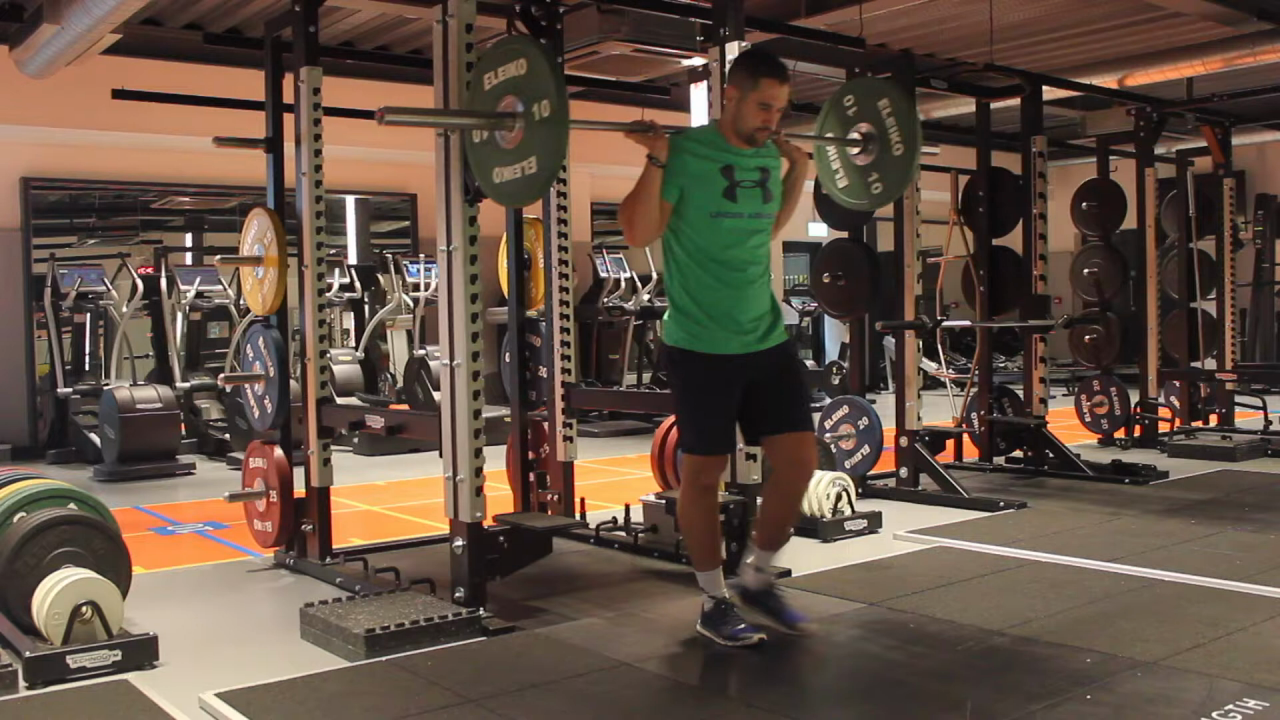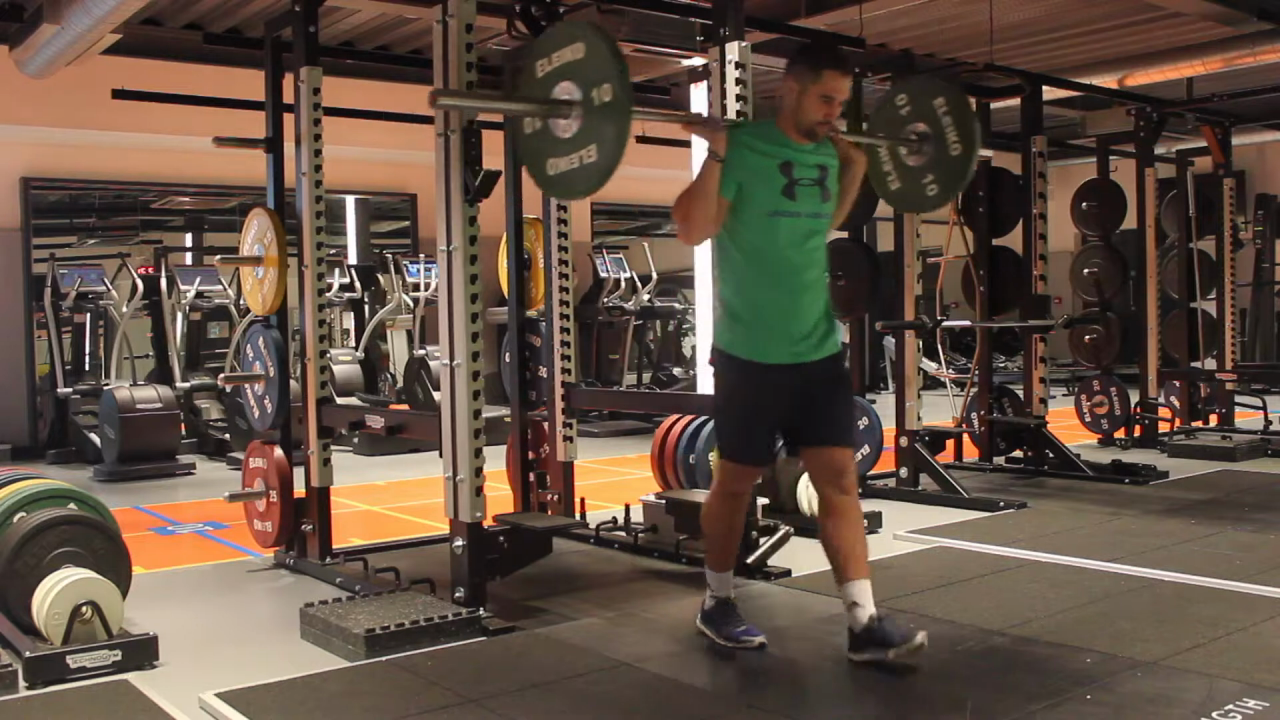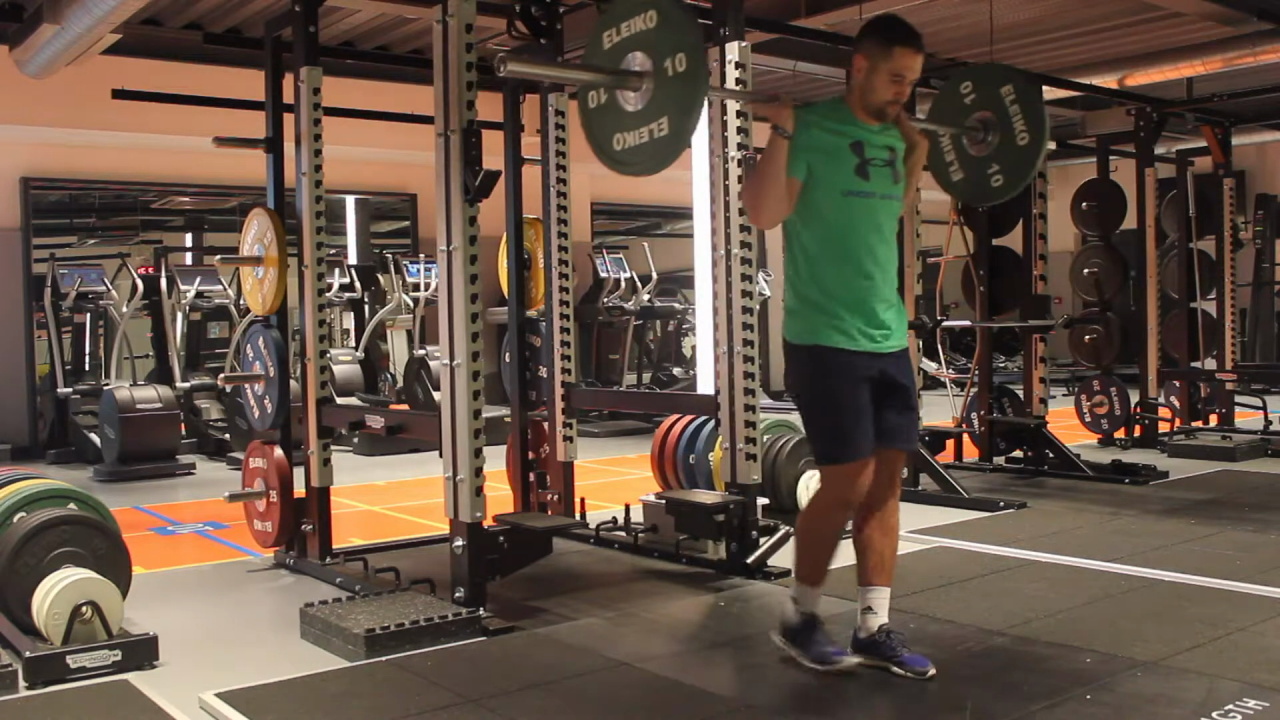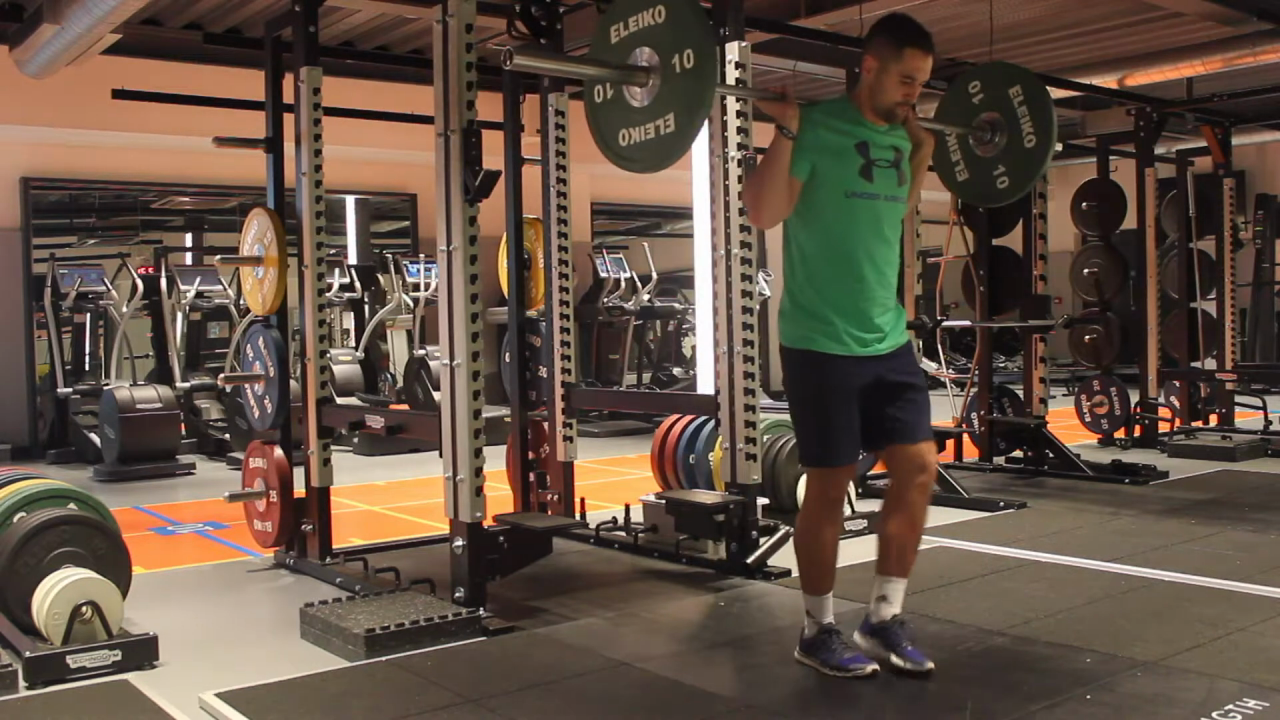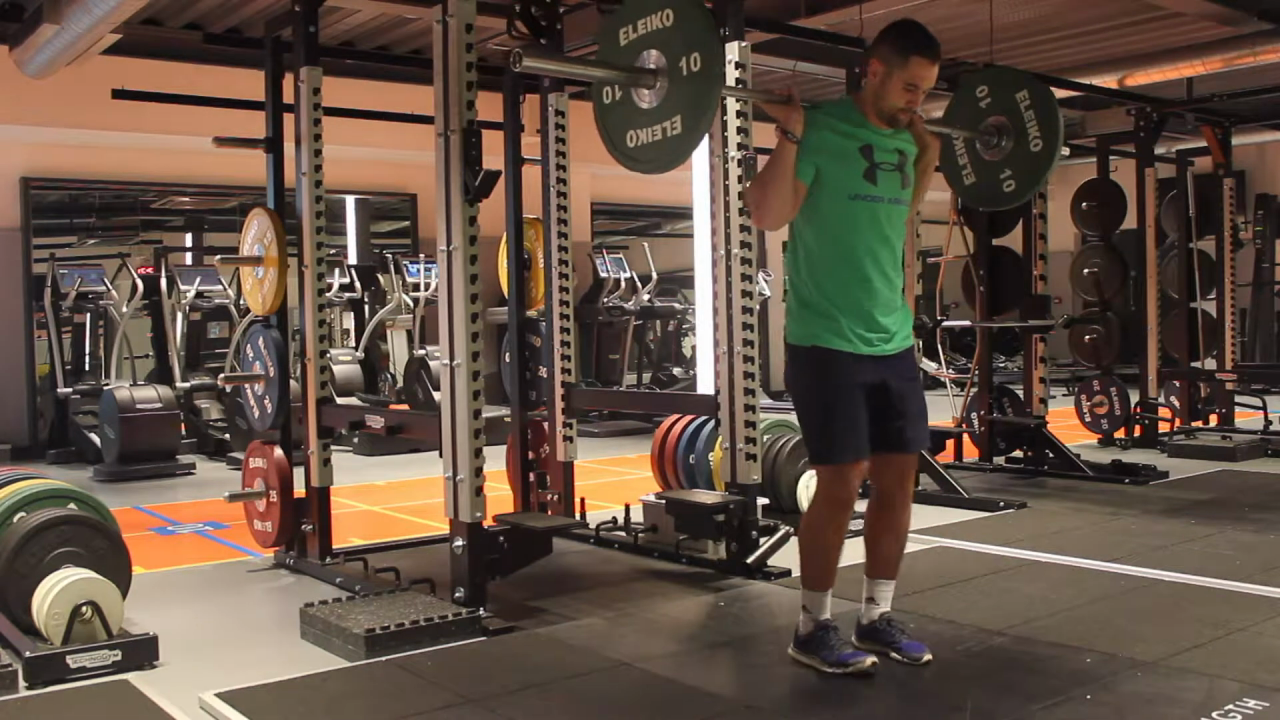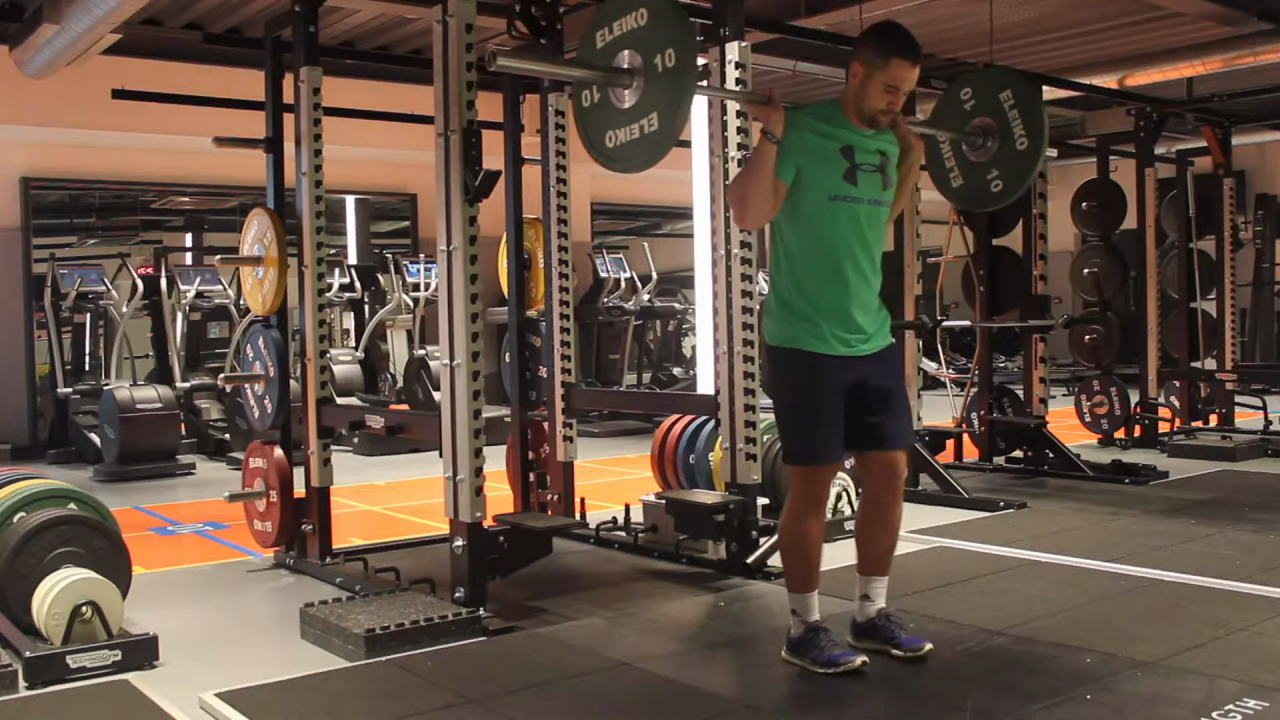
dt=0.4s
person 1, frame 1
left shoulder: (768, 157)
right shoulder: (688, 151)
right elbow: (638, 232)
left wrist: (799, 169)
right wrist: (657, 160)
left hip: (766, 339)
right hip: (700, 346)
left knee: (798, 460)
right knee: (705, 473)
left ankle: (755, 578)
right ankle: (714, 601)
person 1, frame 2
left shoulder: (826, 154)
right shoulder: (744, 147)
right elbow: (694, 229)
left wrist: (853, 168)
right wrist: (715, 153)
left hip: (818, 348)
right hip: (751, 353)
left knee: (840, 477)
right knee: (737, 481)
left ankle: (865, 623)
right ankle: (717, 603)
person 1, frame 3
left shoulder: (891, 136)
right shoulder: (812, 129)
right elbow: (763, 212)
left wrist: (917, 152)
right wrist: (780, 131)
left hip: (888, 338)
right hip: (825, 340)
left knee: (885, 484)
right knee: (849, 482)
left ankle: (874, 628)
right ankle: (800, 618)
person 1, frame 4
left shoulder: (896, 137)
right shoulder: (817, 127)
right elbow: (763, 211)
left wrist: (922, 152)
right wrist: (786, 129)
left hip: (889, 339)
right hip: (822, 344)
left knee: (918, 470)
right knee: (830, 486)
left ankle: (883, 619)
right ankle: (818, 630)
person 1, frame 5
left shoulder: (903, 141)
right shoulder: (822, 130)
right elbow: (769, 213)
left wrist: (928, 156)
right wrist: (790, 133)
left hip: (892, 340)
right hip: (826, 342)
left knee: (898, 481)
right knee: (841, 481)
left ankle: (876, 617)
right ankle: (814, 626)
person 1, frame 6
left shoulder: (884, 141)
right shoulder: (803, 130)
right elbow: (749, 214)
left wrist: (912, 158)
right wrist: (770, 132)
left hip: (871, 339)
right hip: (806, 343)
left knee: (889, 473)
right knee: (813, 483)
left ankle: (872, 613)
right ankle: (804, 629)
